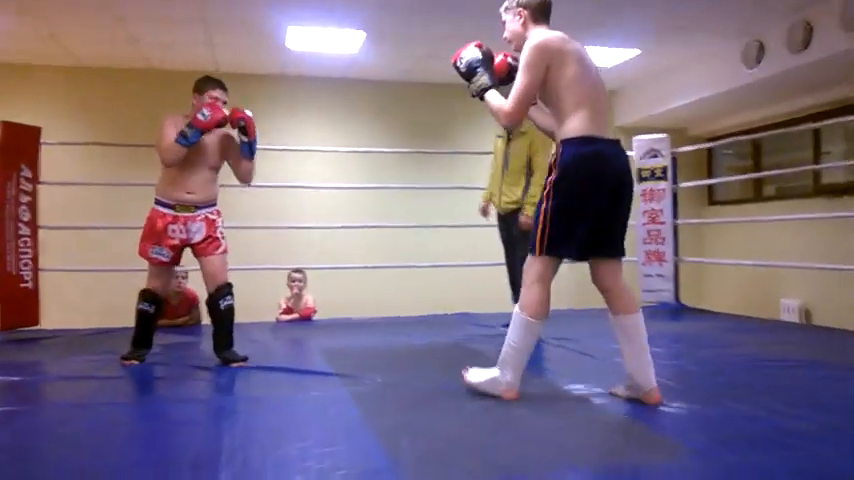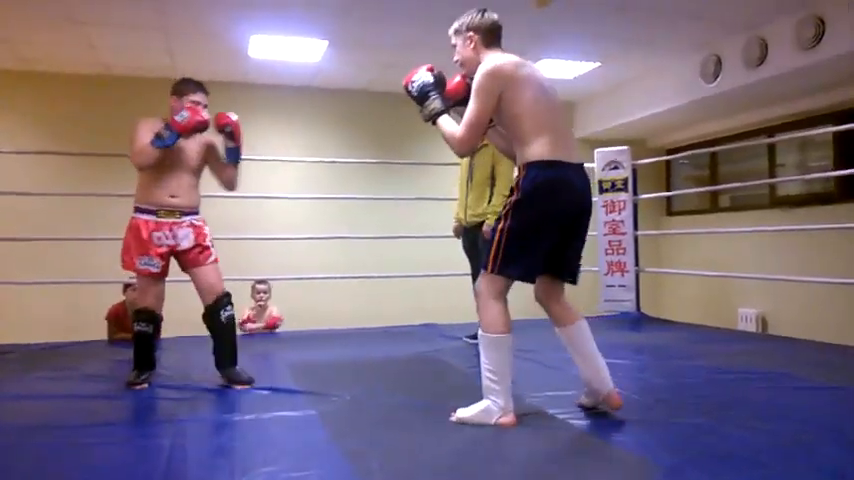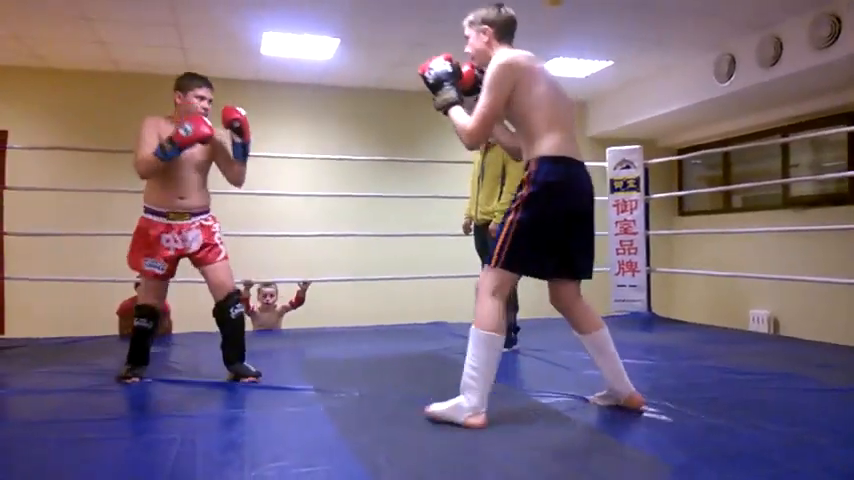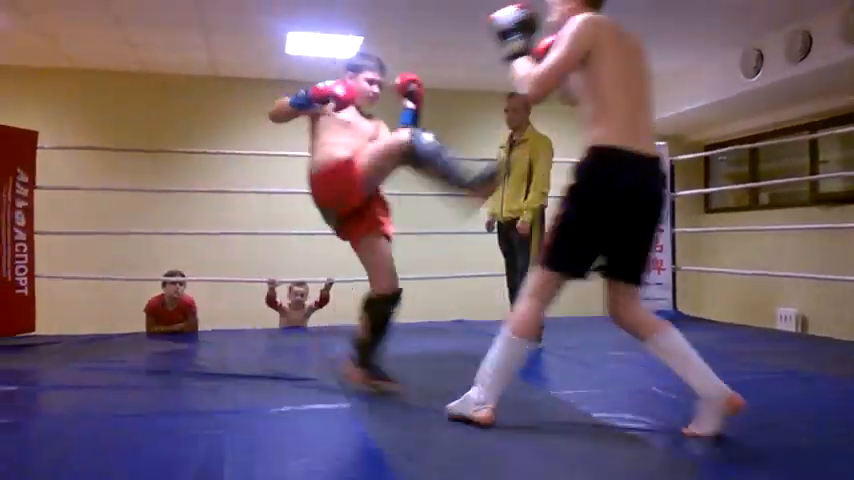
dt=0.7s
person 1, frame 1
left shoulder: (540, 44)
right shoulder: (573, 47)
left elbow: (508, 118)
left wrist: (482, 83)
right wrist: (527, 98)
left hip: (581, 160)
right hip: (613, 160)
left knee: (537, 272)
right knee: (609, 277)
left ankle: (506, 378)
right ankle: (645, 383)
person 1, frame 2
left shoulder: (492, 70)
right shoulder: (525, 71)
left elbow: (463, 144)
left wrist: (435, 107)
right wrist: (484, 118)
left hip: (543, 184)
right hip: (575, 184)
left knee: (490, 290)
right knee: (550, 294)
left ankle: (498, 405)
right ankle: (602, 387)
person 1, frame 3
left shoulder: (504, 63)
right shoulder: (530, 67)
left elbow: (473, 137)
left wrist: (447, 97)
right wrist: (480, 104)
left hip: (549, 182)
right hip: (575, 182)
left knee: (491, 287)
right knee: (567, 296)
left ankle: (472, 404)
right ankle: (623, 390)
person 1, frame 4
right shoulder: (624, 42)
left elbow: (533, 89)
left wrist: (516, 49)
right wrist: (569, 81)
left hip: (607, 173)
right hip: (647, 178)
left knee: (537, 289)
right knee: (625, 304)
left ankle: (484, 399)
right ankle: (715, 394)
person 2, frame 1
left shoulder: (225, 139)
right shoulder: (172, 124)
left elbow: (245, 177)
right elbow: (168, 158)
left wrist: (247, 138)
right wrist: (195, 127)
left hip: (205, 217)
right hip: (167, 215)
left knee: (220, 284)
right knee: (157, 285)
left ankle: (225, 348)
right ankle: (140, 344)
person 2, frame 2
left shoulder: (205, 141)
right shoulder: (149, 127)
left elbow: (230, 183)
right elbow: (140, 161)
left wrist: (232, 142)
right wrist: (173, 130)
left hip: (190, 225)
right hip: (149, 223)
left knee: (216, 295)
right knee: (149, 301)
left ankle: (228, 365)
right ankle: (143, 366)
person 2, frame 3
left shoulder: (211, 139)
right shoulder: (154, 125)
left elbow: (237, 179)
right elbow: (143, 169)
left wrist: (240, 138)
right wrist: (175, 144)
left hip: (200, 225)
right hip: (159, 224)
left knee: (227, 292)
right knee: (150, 299)
left ankle: (235, 362)
right ankle: (136, 362)
person 2, frame 4
left shoulder: (374, 124)
right shoulder: (325, 101)
left elbow: (379, 148)
right elbow: (276, 113)
left wrist: (411, 107)
right wrist: (306, 97)
left hip: (361, 200)
right hip: (331, 180)
left knee: (386, 288)
right knee: (410, 142)
left ankle: (364, 363)
right ankle: (469, 179)
person 3, frame 1
left shoulder: (536, 134)
right shoulder: (501, 137)
left elbow: (540, 174)
left wrist: (530, 209)
right wrist: (487, 198)
left hip: (524, 209)
right hip: (504, 210)
left knee: (526, 265)
right knee: (513, 265)
person 3, frame 2
left shoulder: (497, 147)
left elbow: (503, 187)
left wrist: (491, 219)
right wrist: (458, 218)
left hip: (490, 223)
right hip: (470, 224)
right knee: (478, 278)
person 3, frame 3
right shoulder: (482, 150)
left elbow: (513, 185)
left wrist: (499, 217)
right wrist: (469, 215)
left hip: (501, 221)
right hip: (482, 222)
left ankle: (509, 331)
person 3, frame 4
left shoulder: (539, 143)
right shoulder: (505, 147)
left elbow: (540, 186)
left wrist: (526, 217)
right wrist: (492, 212)
left hip: (526, 221)
right hip: (505, 221)
left knee: (527, 275)
right knee: (512, 275)
